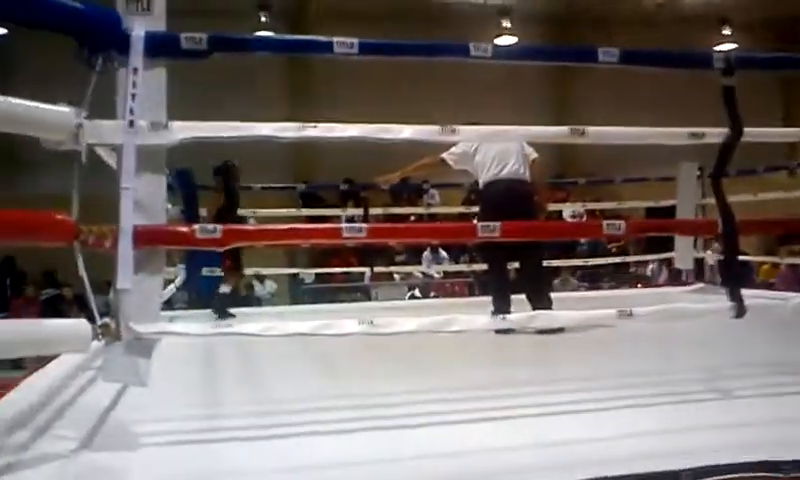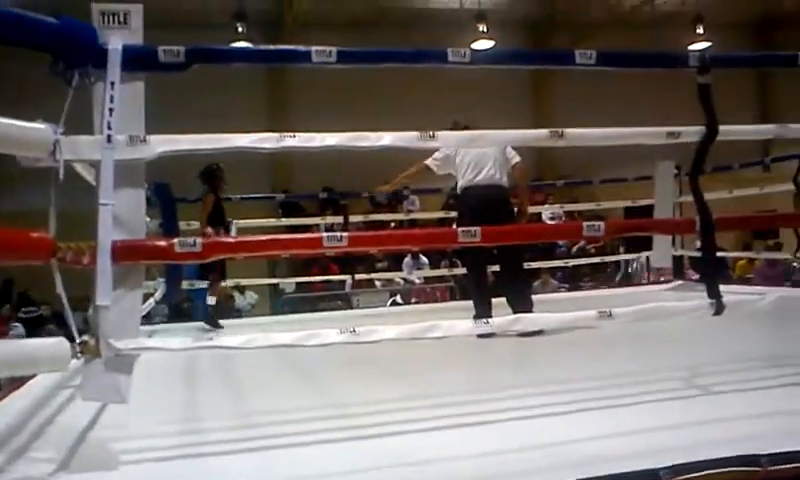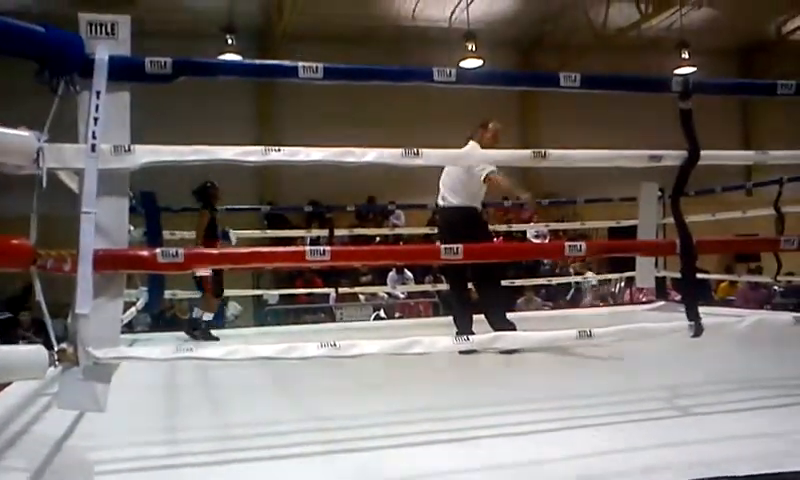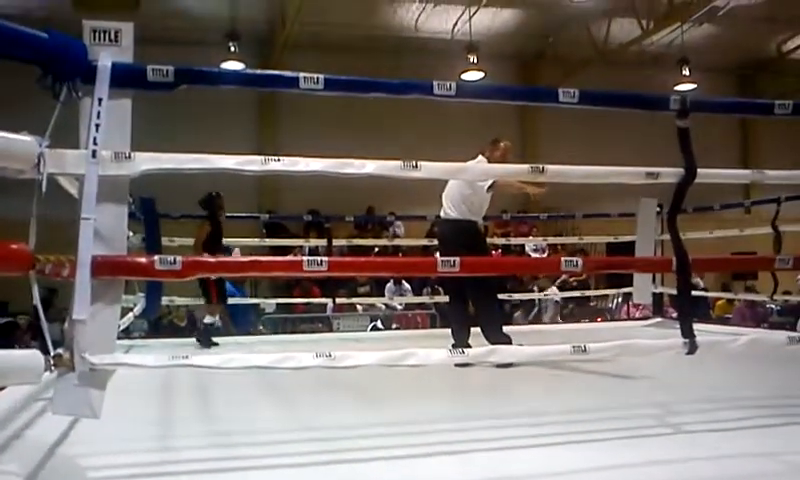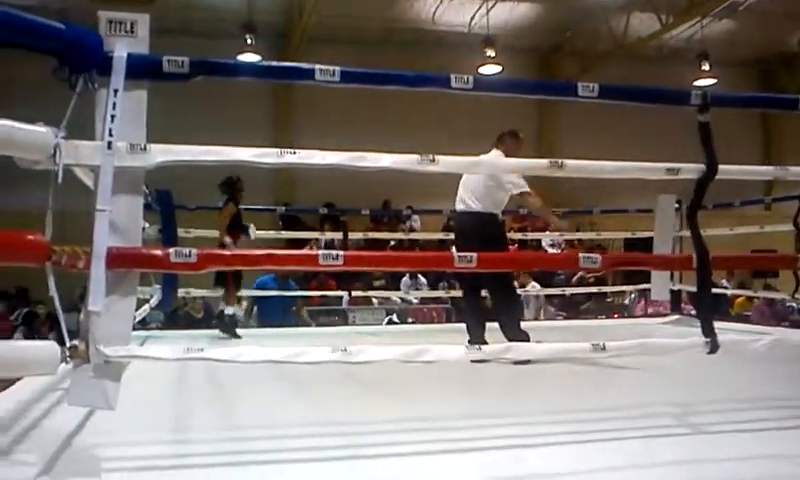
dt=0.5s
person 1, frame 1
left shoulder: (471, 144)
right shoulder: (515, 138)
left elbow: (435, 161)
right elbow: (536, 165)
left wrist: (400, 174)
right wrist: (541, 200)
left hip: (493, 193)
right hip: (521, 191)
left knee: (495, 257)
right knee: (530, 254)
left ankle: (502, 313)
right ankle: (543, 311)
person 1, frame 2
left shoulder: (454, 147)
left elbow: (421, 167)
right elbow: (518, 169)
left wrist: (392, 185)
right wrist: (523, 206)
left hip: (470, 199)
right hip: (498, 196)
left knee: (475, 262)
right knee: (510, 258)
left ankle: (483, 316)
right ankle: (524, 313)
person 1, frame 3
left shoulder: (460, 155)
right shoulder: (476, 153)
right elbow: (491, 176)
left wrist: (480, 221)
right wrist: (518, 193)
left hip: (446, 216)
right hip: (464, 216)
left knee: (456, 277)
right knee: (486, 274)
left ankle: (463, 333)
right ankle: (502, 329)
person 1, frame 4
right shoulder: (479, 168)
right elbow: (498, 183)
right wrist: (526, 187)
left hip: (448, 229)
right hip: (463, 230)
left knee: (456, 291)
right knee: (483, 288)
left ankle: (460, 345)
right ankle: (498, 342)
person 1, frame 5
left shoulder: (478, 162)
right elbow: (526, 196)
right wrist: (551, 218)
left hip: (462, 221)
right hip: (484, 223)
left knee: (470, 284)
right knee: (501, 284)
left ankle: (476, 339)
right ankle: (515, 337)
person 2, frame 1
left shoulder: (233, 192)
right shoulder: (222, 193)
right elbow: (212, 219)
left wrist: (243, 221)
left knee: (234, 272)
right knee: (234, 272)
left ankle: (221, 305)
right ankle: (219, 302)
person 2, frame 2
left shoulder: (216, 195)
right shoulder: (210, 195)
right elbow: (204, 222)
left wrist: (226, 226)
right wrist: (213, 235)
left knee: (217, 279)
right knee: (216, 279)
left ankle: (211, 312)
right ankle: (210, 313)
person 2, frame 3
left shoulder: (210, 213)
right shoulder: (205, 212)
right elbow: (199, 239)
left wrist: (221, 234)
left knee: (209, 296)
right knee: (214, 296)
left ankle: (193, 326)
right ankle: (203, 329)
person 2, frame 4
left shoulder: (217, 222)
right shoulder: (208, 223)
right elbow: (197, 246)
left wrist: (227, 251)
left knee: (219, 302)
right knee: (217, 302)
left ankle: (205, 334)
right ankle: (203, 331)
person 2, frame 5
left shoulder: (233, 206)
right shoulder: (230, 205)
right elbow: (221, 228)
left wrist: (245, 229)
right wrist: (229, 244)
left hip: (230, 251)
right hip: (227, 251)
left knee: (232, 287)
right knee: (232, 287)
left ankle: (223, 319)
right ankle: (227, 322)
